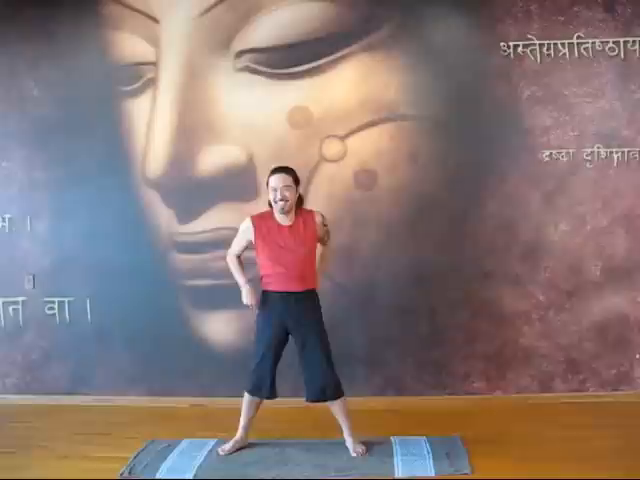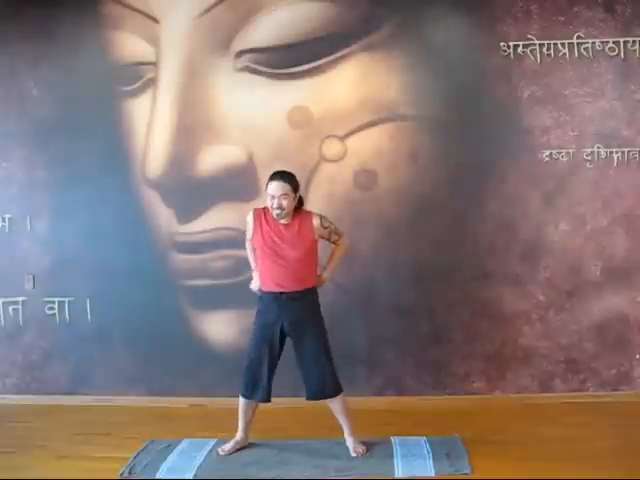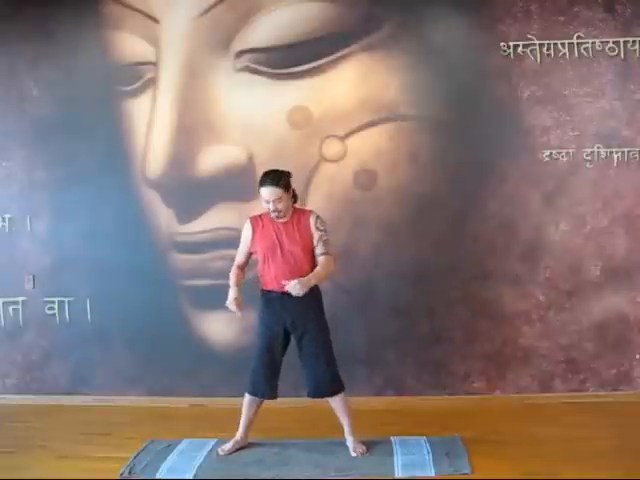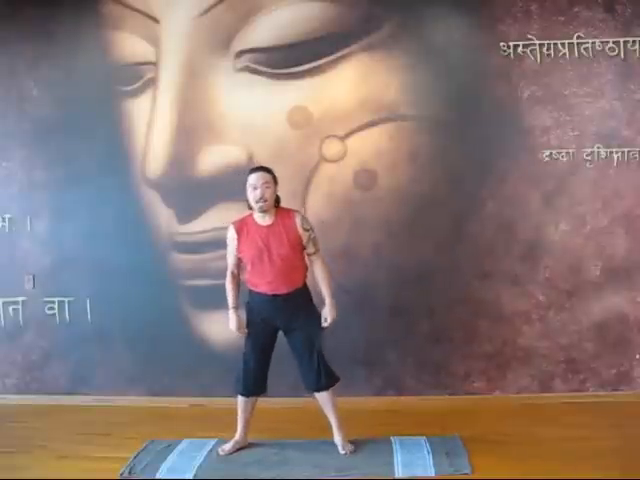
dt=0.7s
person 1, frame 1
left shoulder: (315, 220)
right shoulder: (254, 225)
left elbow: (326, 244)
right elbow: (232, 256)
right wrist: (245, 287)
left hip: (306, 304)
right hip: (272, 305)
left knee: (323, 373)
right knee: (260, 372)
left ankle: (348, 435)
right ankle: (241, 435)
person 1, frame 2
left shoulder: (313, 222)
right shoulder: (255, 218)
left elbow: (341, 241)
left wrist: (326, 274)
left hip: (304, 304)
right hip: (269, 305)
left knee: (323, 372)
right knee: (254, 372)
left ankle: (349, 435)
right ankle: (241, 435)
person 1, frame 3
left shoulder: (311, 221)
right shoulder: (253, 226)
left elbow: (327, 263)
right elbow: (239, 264)
left wrist: (306, 282)
right wrist: (234, 289)
left hip: (306, 303)
right hip: (272, 305)
left knee: (324, 369)
right knee: (261, 372)
left ankle: (350, 434)
right ankle: (241, 435)
person 1, frame 4
left shoulder: (295, 220)
right shoulder: (237, 230)
left elbow: (315, 260)
right elbow: (232, 273)
left wrist: (329, 301)
right wrist: (233, 310)
left hip: (297, 302)
right hip: (260, 305)
left knee: (316, 367)
right knee: (250, 371)
left ankle: (338, 433)
right ankle: (240, 435)
